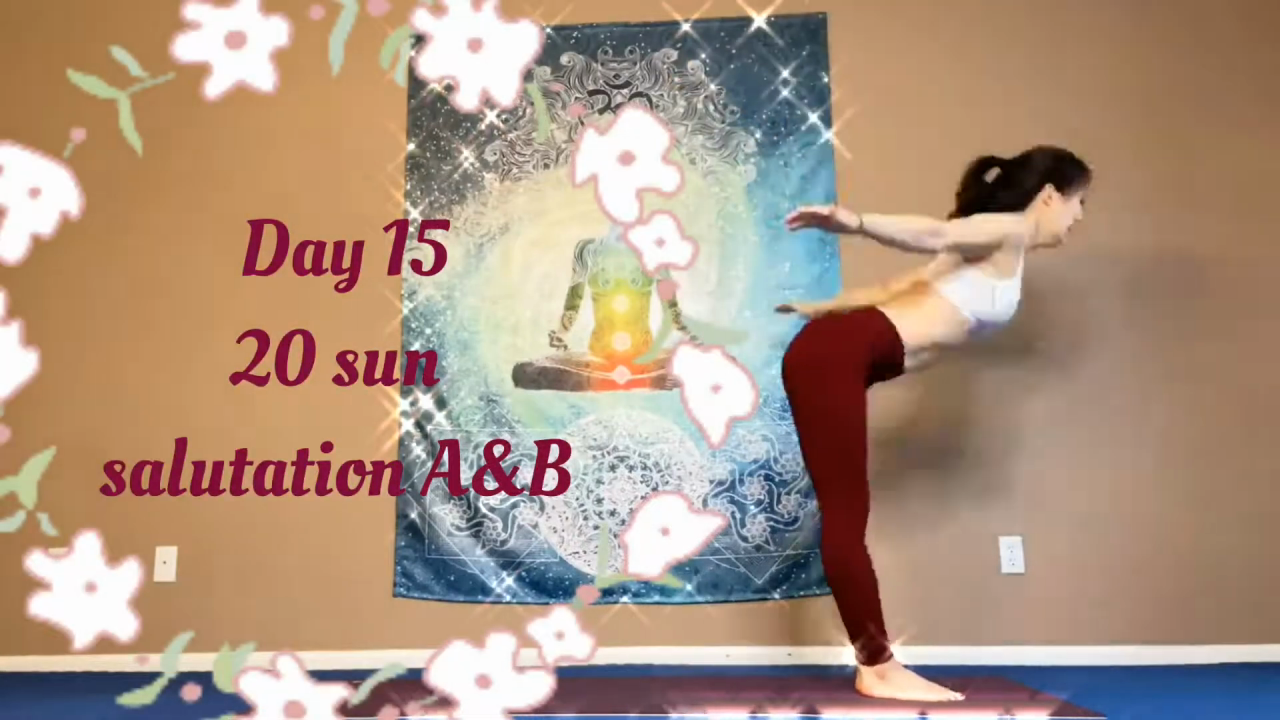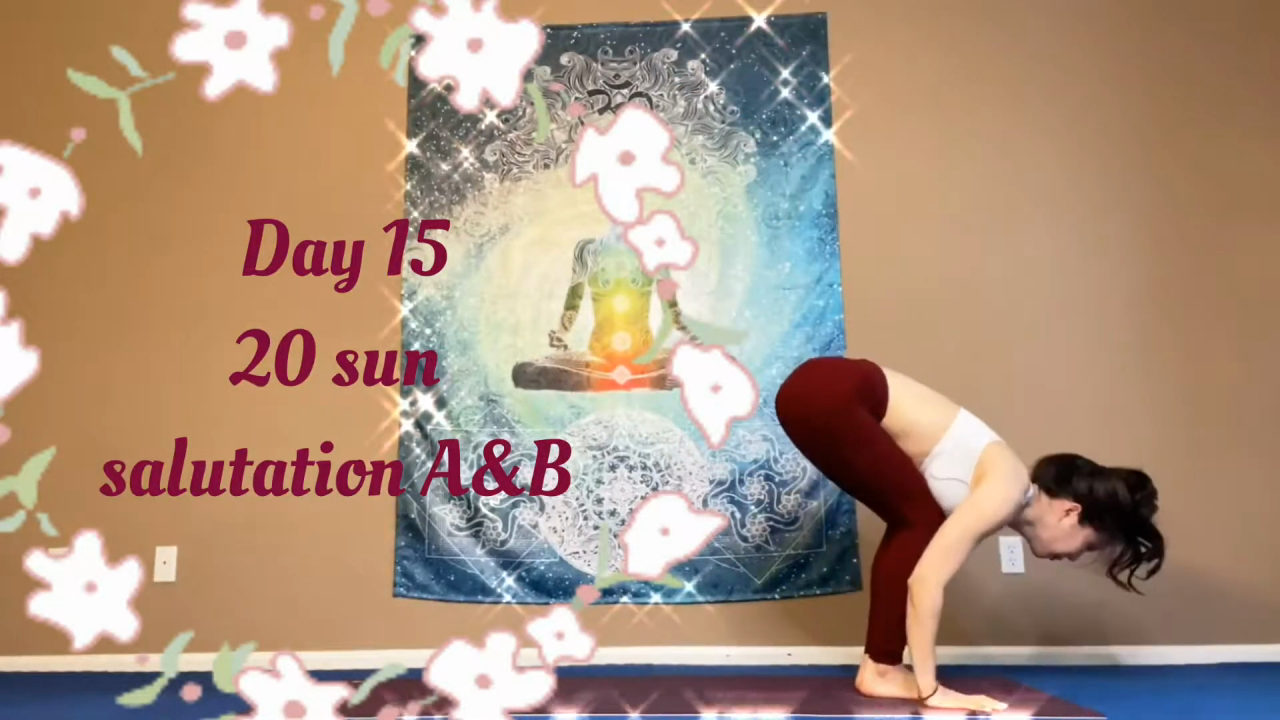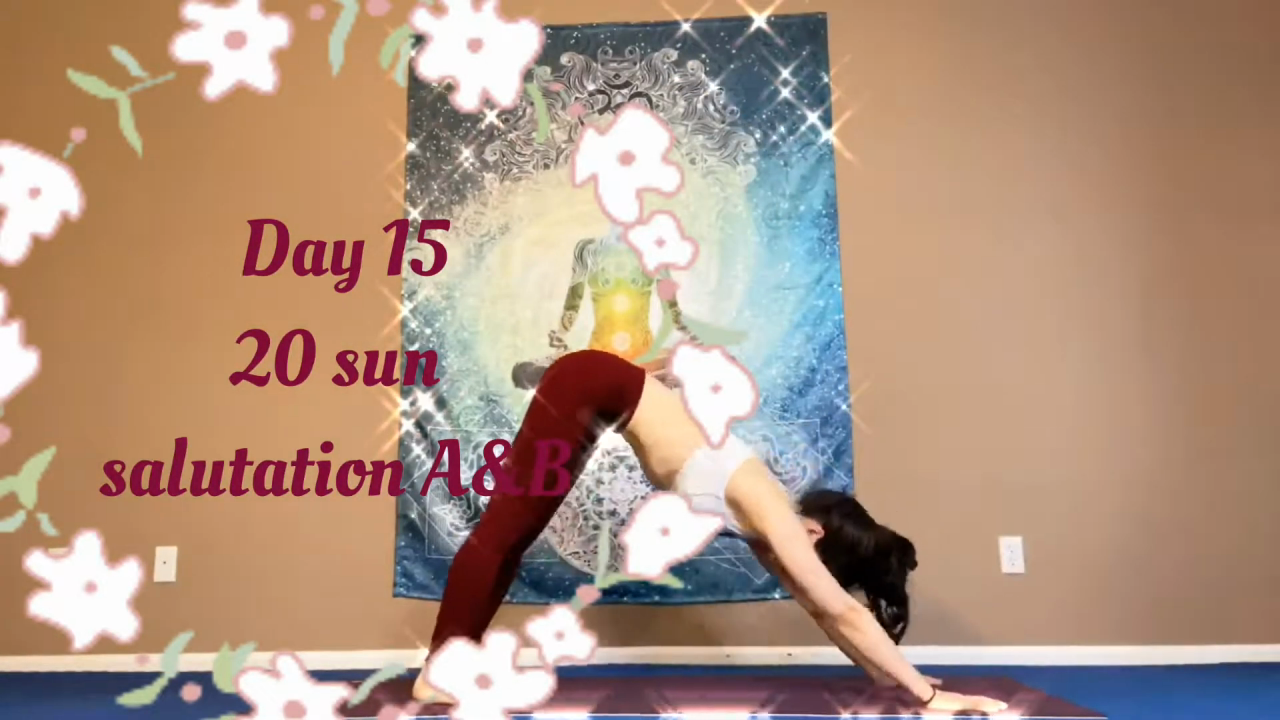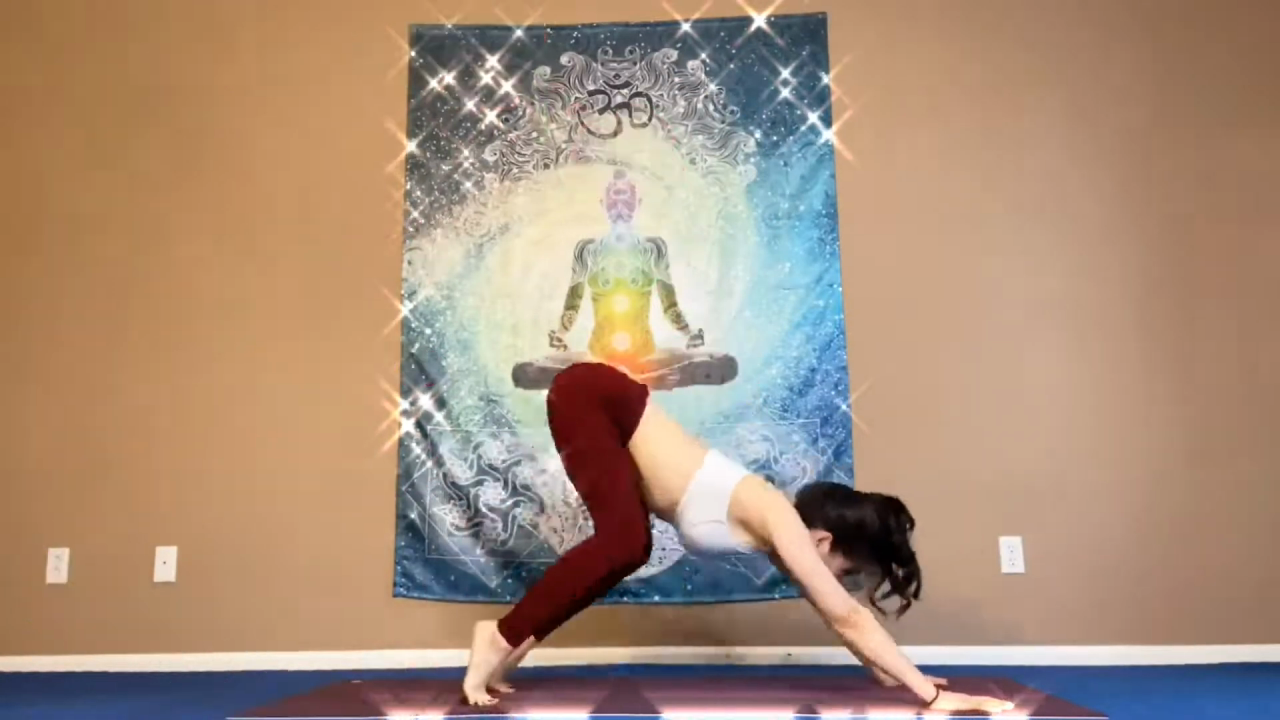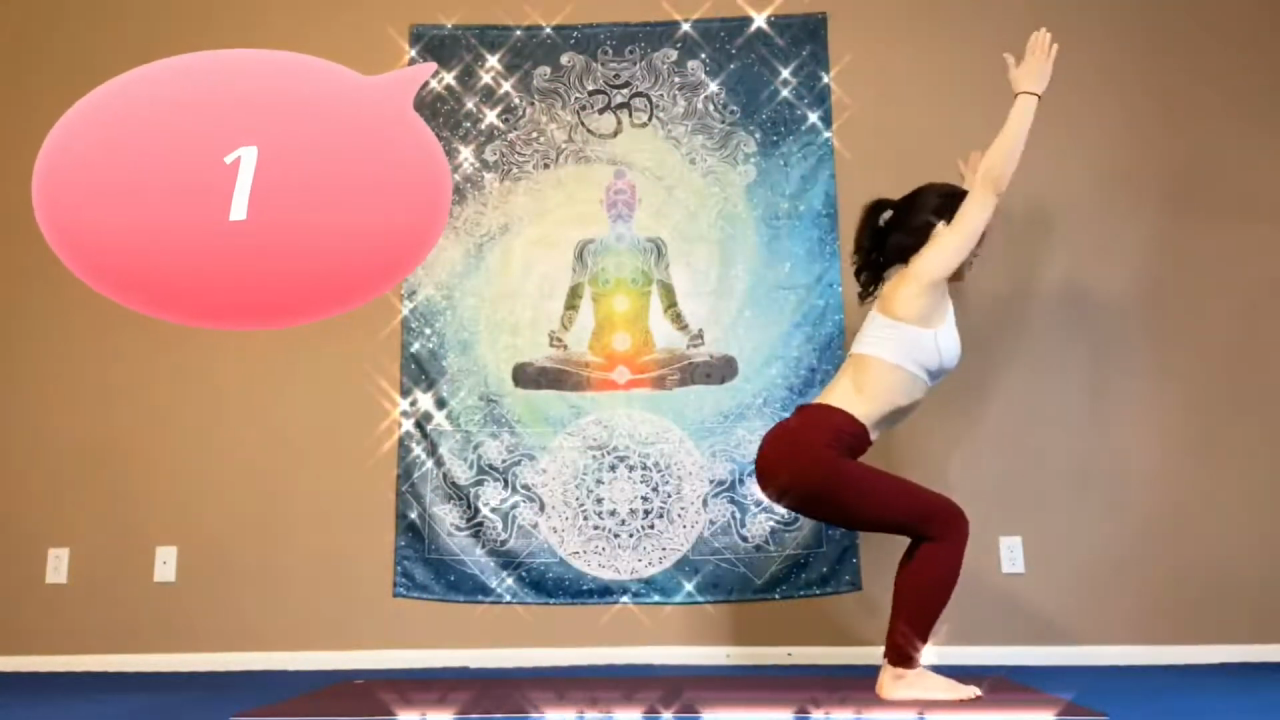
dt=1s
person 1, frame 1
left shoulder: (995, 246)
right shoulder: (1010, 230)
left elbow: (901, 286)
right elbow: (934, 235)
left wrist: (825, 308)
right wrist: (856, 220)
left hip: (833, 353)
right hip: (833, 356)
left knee: (846, 517)
right knee: (844, 516)
left ankle: (877, 664)
right ankle: (878, 668)
person 1, frame 2
left shoulder: (1002, 486)
right shoulder: (1005, 490)
left elbow: (921, 578)
right elbow: (925, 581)
right wrist: (929, 688)
left hip: (834, 392)
right hip: (825, 393)
left knee: (912, 521)
right knee: (920, 520)
left ankle: (880, 665)
right ankle: (880, 668)
person 1, frame 3
left shoulder: (769, 526)
right shoulder: (770, 515)
left elbow: (826, 613)
right elbow: (844, 613)
left hip: (607, 394)
right hip: (590, 385)
left knee: (515, 530)
right knee: (506, 526)
person 1, frame 4
left shoulder: (777, 520)
right shoulder: (779, 522)
left elbow: (846, 616)
right elbow: (848, 617)
left hip: (610, 410)
right hip: (589, 399)
left knee: (625, 546)
right knee: (627, 543)
right ankle: (503, 639)
person 1, frame 5
left shoulder: (916, 291)
right shoulder: (919, 279)
right elbow: (994, 188)
left wrist: (969, 193)
right wrist: (1029, 92)
left hip: (802, 454)
right hip: (805, 453)
left knee: (935, 529)
right knee: (944, 525)
left ankle: (901, 667)
right ankle: (901, 672)
person 2, frame 1
right shoulder: (588, 250)
left elbow: (669, 303)
right elbow: (572, 304)
left wrist: (686, 336)
right wrist: (560, 335)
left hip: (645, 358)
right hip: (599, 358)
right knee: (524, 373)
person 2, frame 2
right shoulder: (588, 250)
left elbow: (669, 303)
right elbow: (572, 304)
right wrist: (560, 335)
left hip: (645, 358)
right hip: (598, 359)
right knee: (525, 373)
person 2, frame 3
right shoulder: (587, 250)
left elbow: (669, 302)
right elbow: (572, 304)
left wrist: (685, 336)
right wrist: (560, 335)
left hip: (645, 355)
right knee: (524, 372)
person 2, frame 4
left shoulder: (655, 249)
right shoulder: (587, 251)
left elbow: (670, 304)
right elbow: (572, 305)
left wrist: (689, 335)
right wrist: (559, 336)
left hip: (645, 355)
right hip: (599, 355)
right knee: (524, 372)
person 2, frame 5
left shoulder: (654, 248)
right shoulder: (587, 250)
left elbow: (670, 305)
right elbow: (572, 304)
left wrist: (690, 335)
right wrist: (559, 338)
left hip: (645, 355)
right hip: (598, 355)
left knee: (725, 366)
right knee: (525, 373)
